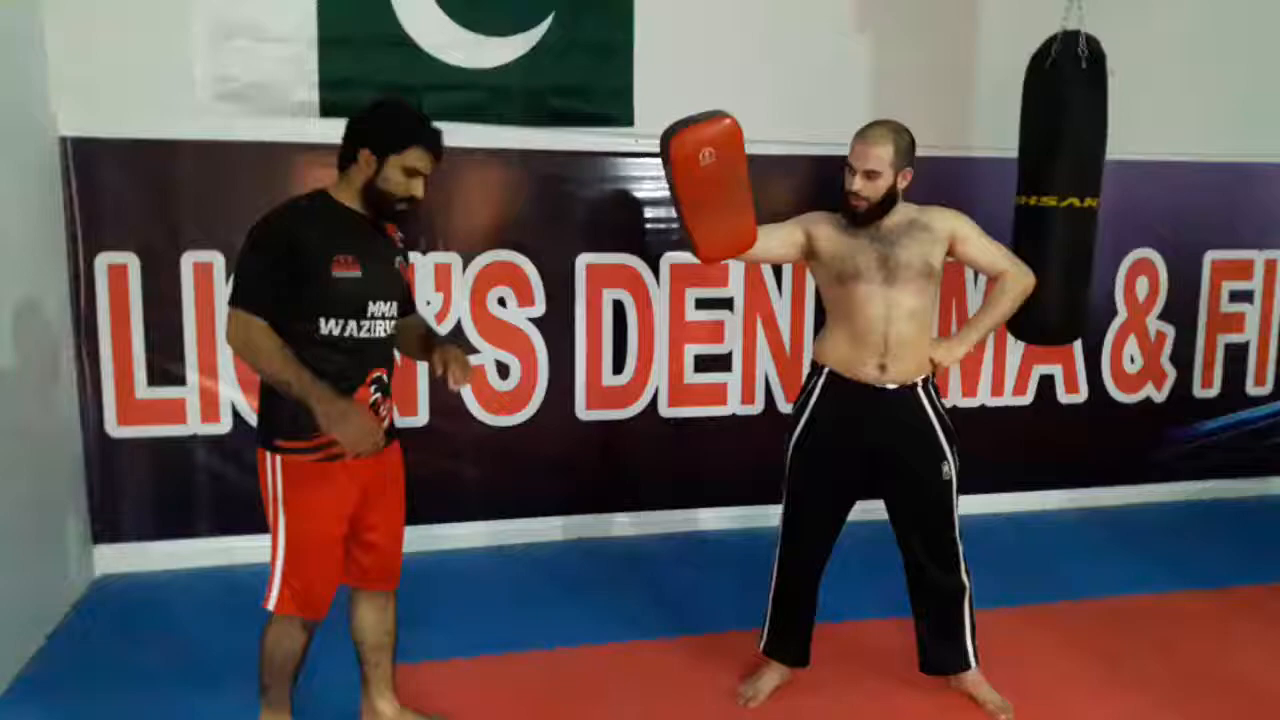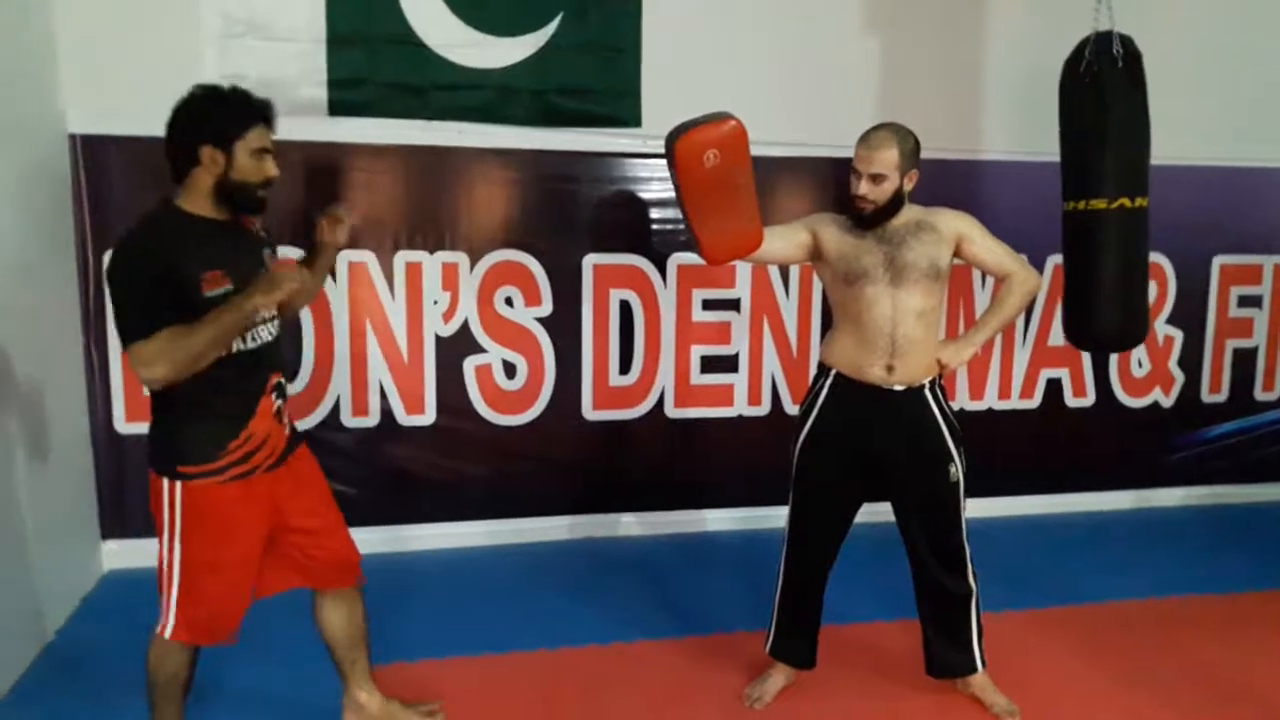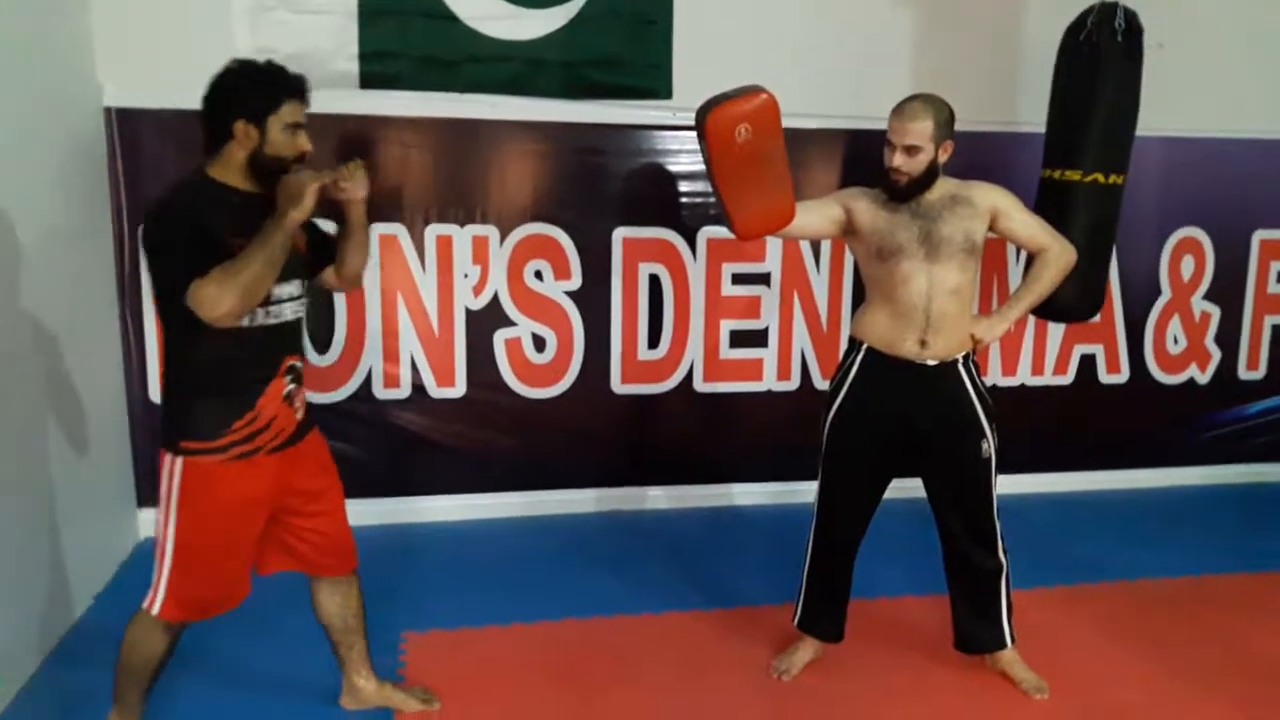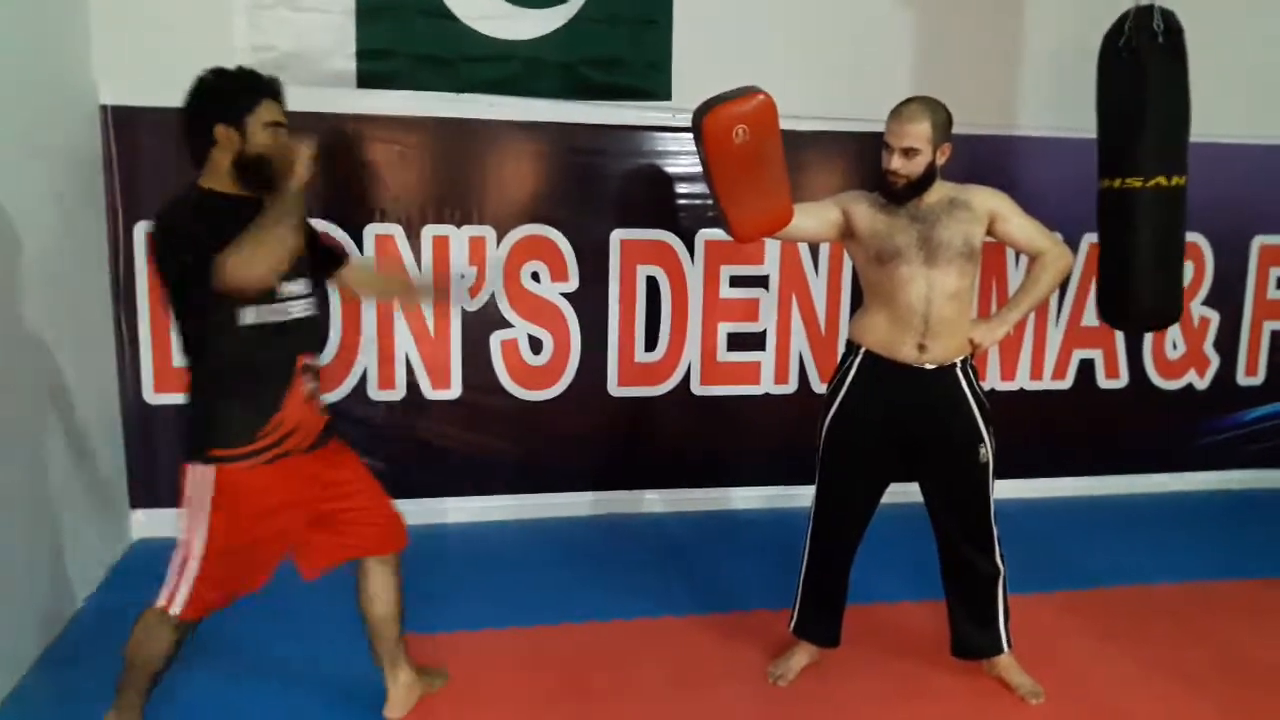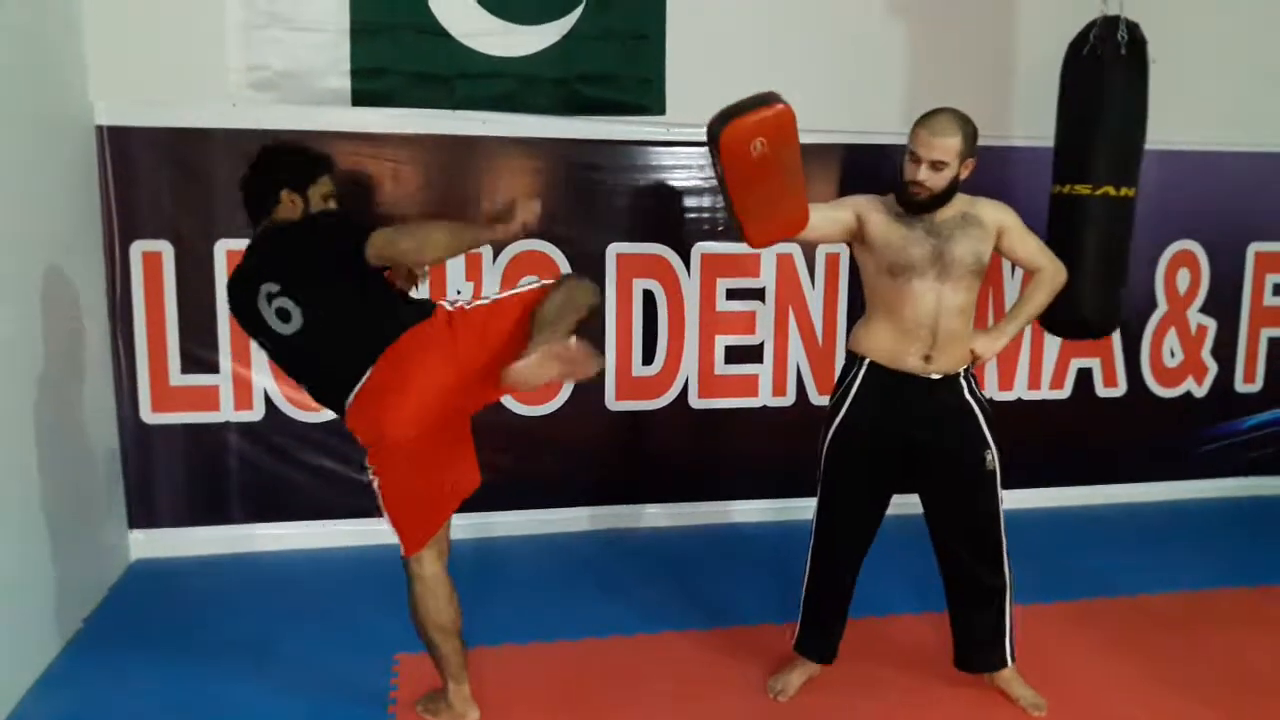
dt=1s
person 1, frame 1
left shoulder: (388, 237)
right shoulder: (289, 229)
right elbow: (244, 330)
left wrist: (436, 348)
right wrist: (324, 405)
left hip: (375, 440)
right hip: (304, 448)
left knee: (378, 577)
right knee: (299, 596)
person 1, frame 2
left shoulder: (244, 230)
right shoulder: (149, 249)
left elbow: (286, 304)
right elbow: (157, 365)
left wrist: (324, 253)
right wrist: (254, 297)
left hip: (280, 451)
right hip: (203, 469)
left knee: (337, 570)
right knee: (189, 616)
person 1, frame 3
left shoulder: (274, 204)
right shoulder: (179, 213)
left elbow: (344, 277)
right elbow: (221, 304)
left wrist: (353, 209)
right wrist: (286, 217)
left hip: (291, 432)
right hip: (211, 448)
left knee: (334, 558)
right knee: (176, 596)
person 1, frame 4
left shoulder: (277, 217)
right shoulder: (186, 221)
left elbow: (349, 274)
right elbow: (248, 273)
left wrist: (426, 287)
right wrist: (286, 186)
left hip: (309, 440)
right hip: (231, 458)
left knee: (382, 539)
right knee: (186, 601)
person 1, frame 5
left shoulder: (243, 290)
right shoulder: (315, 233)
right elbow: (401, 247)
right wrist: (499, 227)
left hip: (375, 413)
right hip: (426, 348)
left knee: (425, 556)
right knee: (571, 290)
right ankle: (543, 358)
person 2, frame 1
left shoulder: (941, 226)
right shoulder: (819, 230)
left elbow: (1017, 276)
left wrist: (963, 341)
left hip: (910, 406)
right hip: (834, 403)
left knee: (936, 546)
right knee: (802, 541)
left ankle: (959, 664)
right ankle: (781, 657)
person 2, frame 2
left shoulder: (947, 228)
right shoulder: (825, 232)
left elbow: (1024, 278)
right elbow: (746, 243)
left wrist: (970, 342)
left hip: (918, 409)
right hip: (840, 405)
left knee: (943, 548)
right knee: (809, 543)
left ankle: (966, 668)
right ankle: (788, 659)
person 2, frame 3
left shoulder: (982, 201)
right shoulder: (858, 206)
left elbow: (1059, 252)
left wrist: (1004, 317)
left hip: (951, 384)
right hip: (872, 379)
left knee: (973, 523)
right knee: (839, 517)
left ankle: (995, 644)
right ankle: (815, 632)
person 2, frame 4
left shoulder: (980, 205)
right shoulder: (856, 209)
left elbow: (1056, 255)
right elbow: (777, 220)
left wrist: (1002, 323)
left hip: (949, 388)
right hip: (870, 382)
left knee: (970, 527)
right knee: (836, 520)
left ankle: (991, 648)
right ankle: (812, 636)
person 2, frame 5
left shoulder: (990, 218)
right shoulder: (867, 212)
left elbow: (1050, 271)
left wrist: (1001, 335)
left hip: (952, 397)
right hip: (873, 391)
left knee: (977, 539)
right knee: (840, 534)
left ankle: (994, 661)
right ankle: (810, 652)
